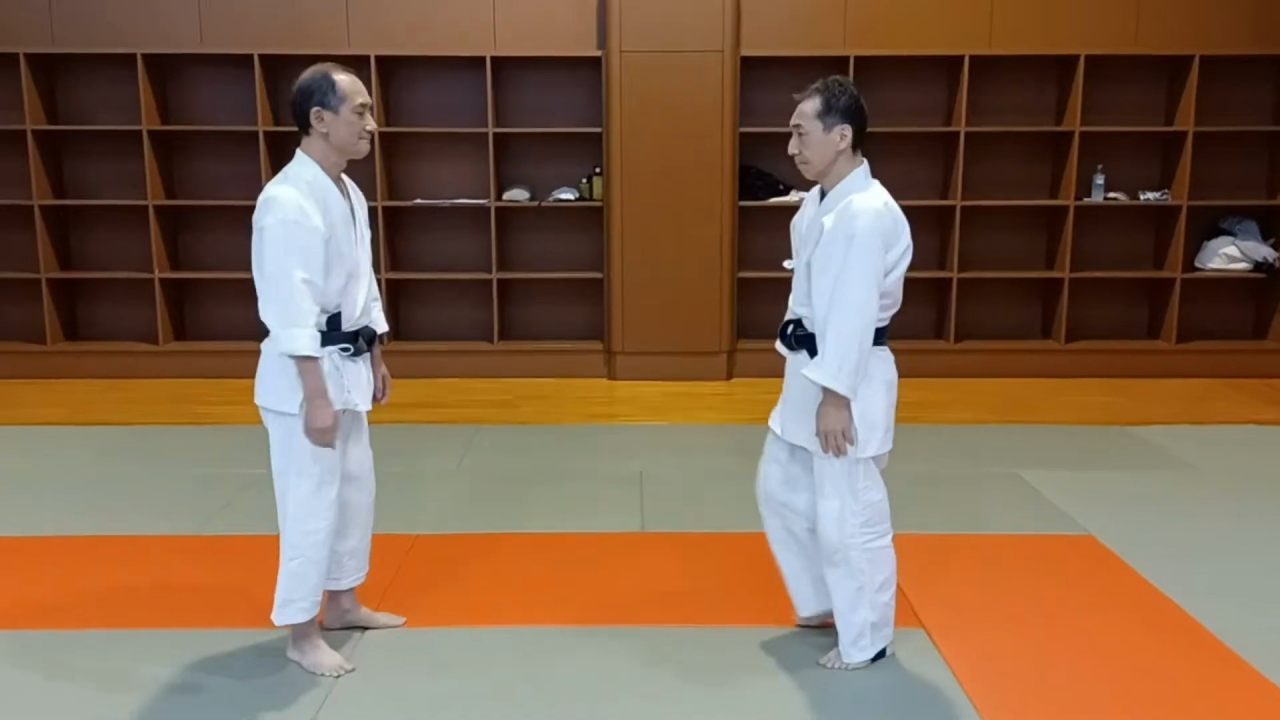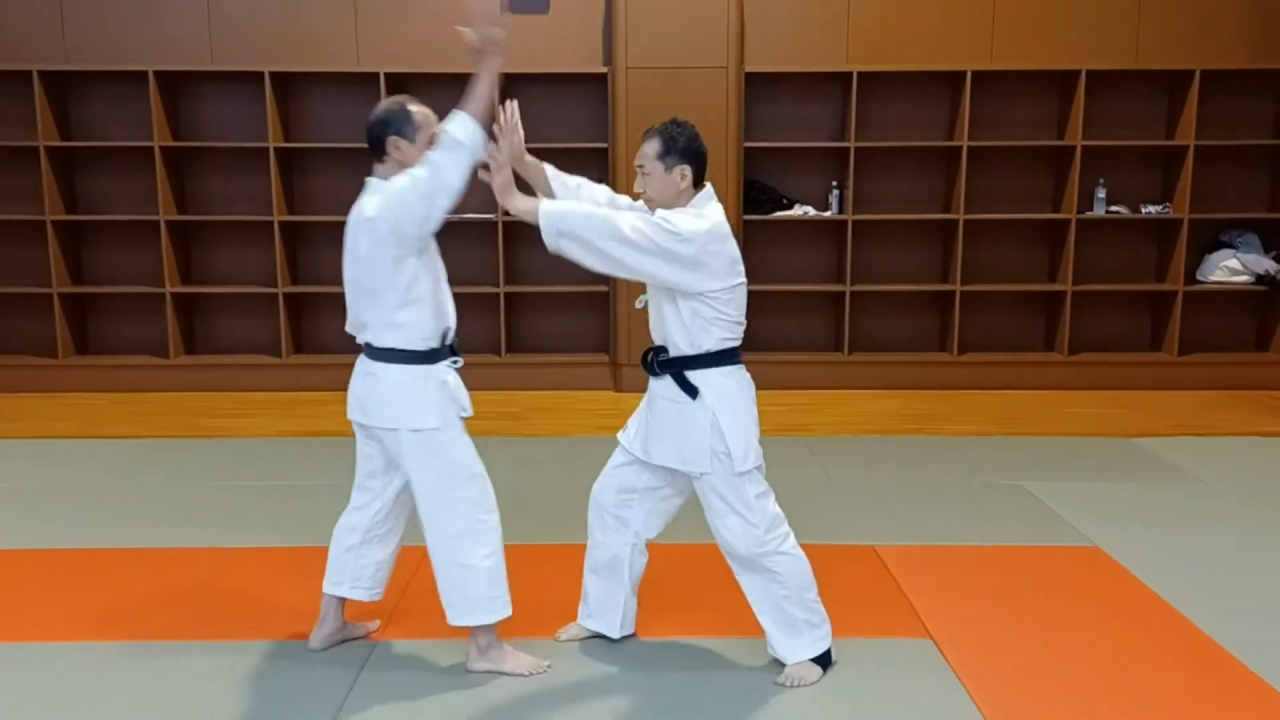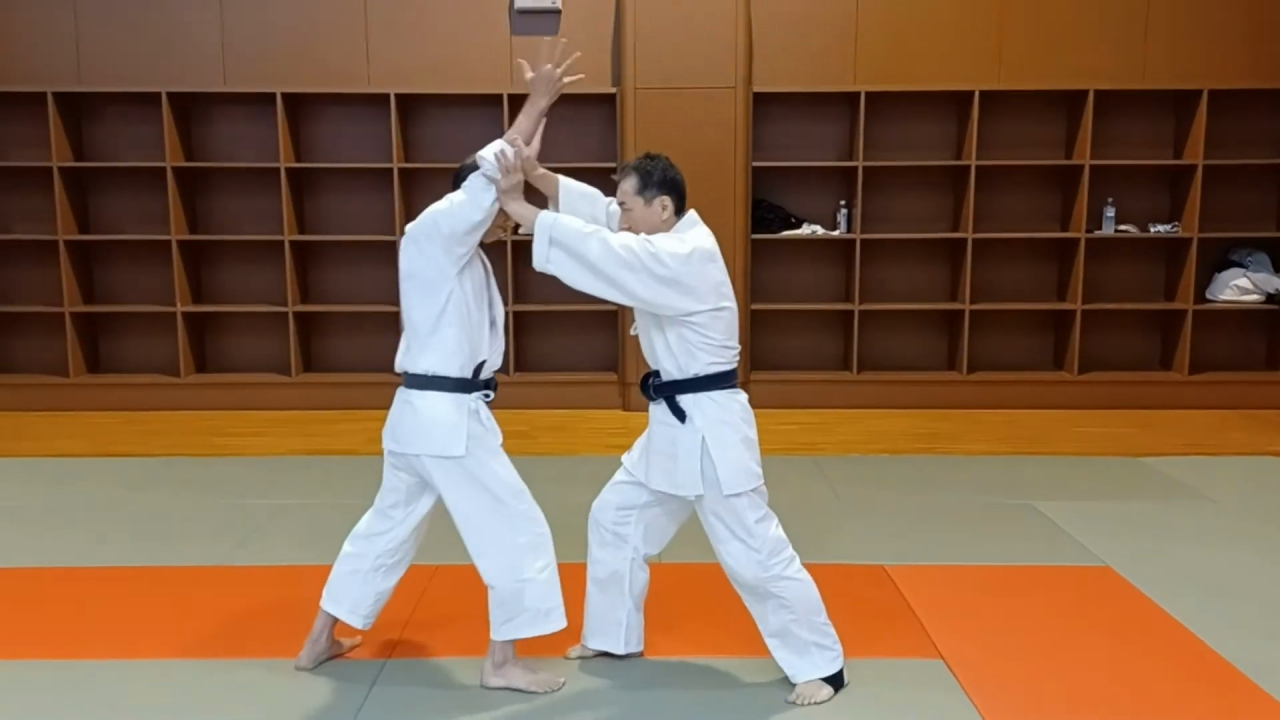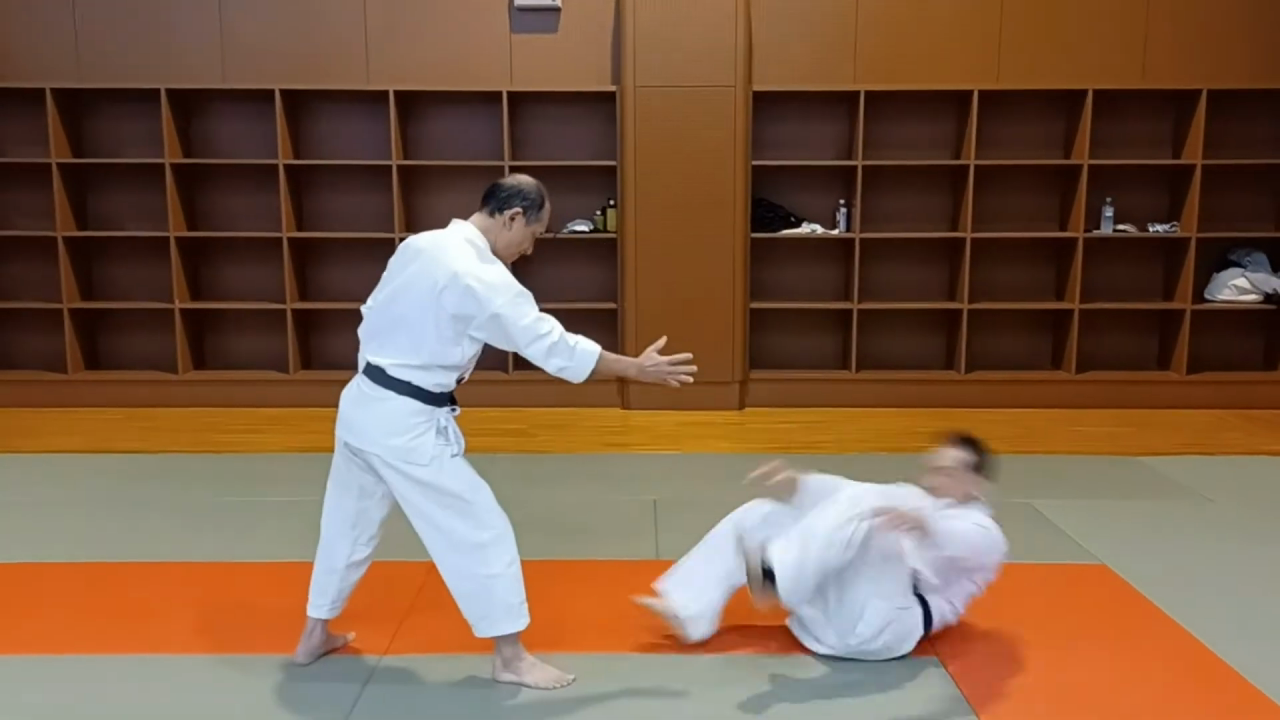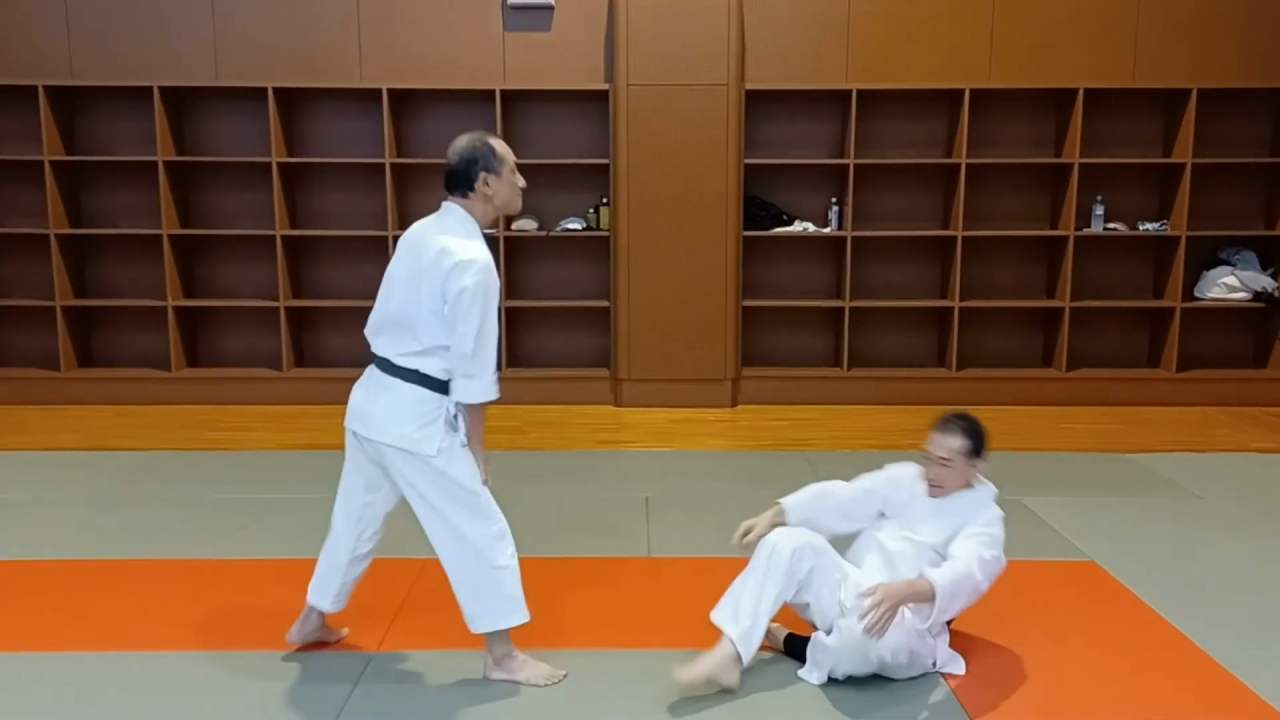
dt=1s
person 1, frame 1
left shoulder: (347, 192)
right shoulder: (289, 201)
right elbow: (290, 307)
left wrist: (374, 358)
right wrist: (315, 396)
left hip: (345, 365)
right hip: (303, 374)
left knee: (354, 488)
right knee: (311, 504)
left ankle: (341, 602)
right ankle: (302, 632)
person 1, frame 2
left shoulder: (373, 209)
right shoulder: (397, 208)
right elbow: (459, 148)
right wrist: (490, 61)
left hip: (380, 379)
right hip: (412, 388)
left knee: (375, 501)
right knee: (464, 507)
left ankle: (331, 620)
right ankle: (484, 643)
person 1, frame 3
left shoulder: (459, 250)
right shoulder: (432, 232)
right elbow: (489, 176)
right wrist: (538, 103)
left hip: (420, 413)
right hip: (447, 417)
left knee: (388, 525)
right knee: (515, 530)
left ankle: (320, 639)
right ankle: (501, 660)
person 1, frame 4
left shoulder: (419, 244)
right shoulder: (484, 279)
left elbow: (373, 315)
right elbow: (553, 346)
right wrist: (637, 368)
left hip: (361, 404)
right hip: (409, 424)
left knee: (348, 523)
right knee: (481, 532)
left ankle: (315, 634)
right ankle: (510, 655)
person 1, frame 5
left shoulder: (420, 233)
right shoulder: (471, 259)
right elbow: (473, 364)
right wrist: (476, 443)
left hip: (374, 396)
right hip: (419, 413)
left knee: (358, 516)
right knee: (479, 529)
left ankle: (313, 620)
right ankle: (501, 654)
person 2, frame 1
left shoulder: (869, 213)
right shoulder: (820, 202)
left elbow: (854, 314)
left wrist: (836, 397)
left hip: (849, 378)
right hip: (813, 369)
left knee: (848, 519)
right knee: (781, 493)
left ankle: (864, 640)
right ankle: (825, 601)
person 2, frame 2
left shoulder: (697, 233)
right shoulder: (668, 218)
left elbow: (609, 233)
right elbow: (598, 204)
left wrist: (518, 204)
right wrist: (525, 163)
left hip: (712, 401)
right hip: (671, 394)
left knee: (752, 531)
right knee: (616, 502)
left ankle: (809, 645)
right ankle: (605, 618)
person 2, frame 3
left shoulder: (684, 258)
right shoulder: (670, 243)
left elbow: (601, 252)
right elbow: (595, 211)
left wrist: (520, 209)
right wrist: (536, 175)
left hip: (710, 423)
right hip: (673, 421)
left knee: (756, 555)
right knee: (614, 520)
left ankle: (822, 665)
right ankle: (613, 637)
person 2, frame 4
left shoulder: (980, 533)
right shoulder: (909, 498)
left elbow: (969, 548)
right elbow: (844, 492)
left wrist: (922, 522)
right wrist: (792, 482)
left hip: (878, 624)
right hip: (843, 600)
left knee: (860, 510)
right knee: (756, 517)
left ankle: (772, 576)
right ankle: (688, 613)
person 2, frame 5
left shoulder: (984, 520)
right shoulder: (906, 478)
left elbow: (965, 576)
right elbow: (843, 499)
left wrist: (903, 592)
right wrist: (775, 515)
left hip: (899, 627)
right hip: (850, 592)
left knee: (874, 640)
right knee: (788, 543)
left ankle: (799, 648)
right ankle: (727, 657)
